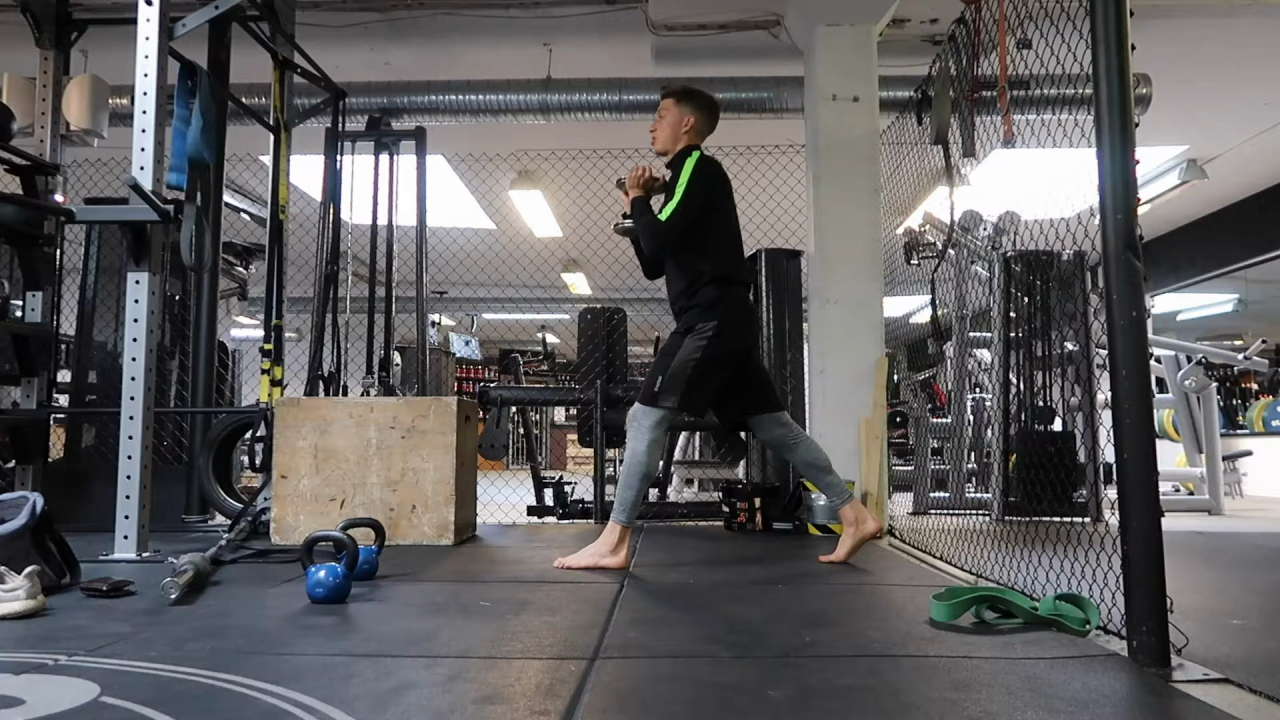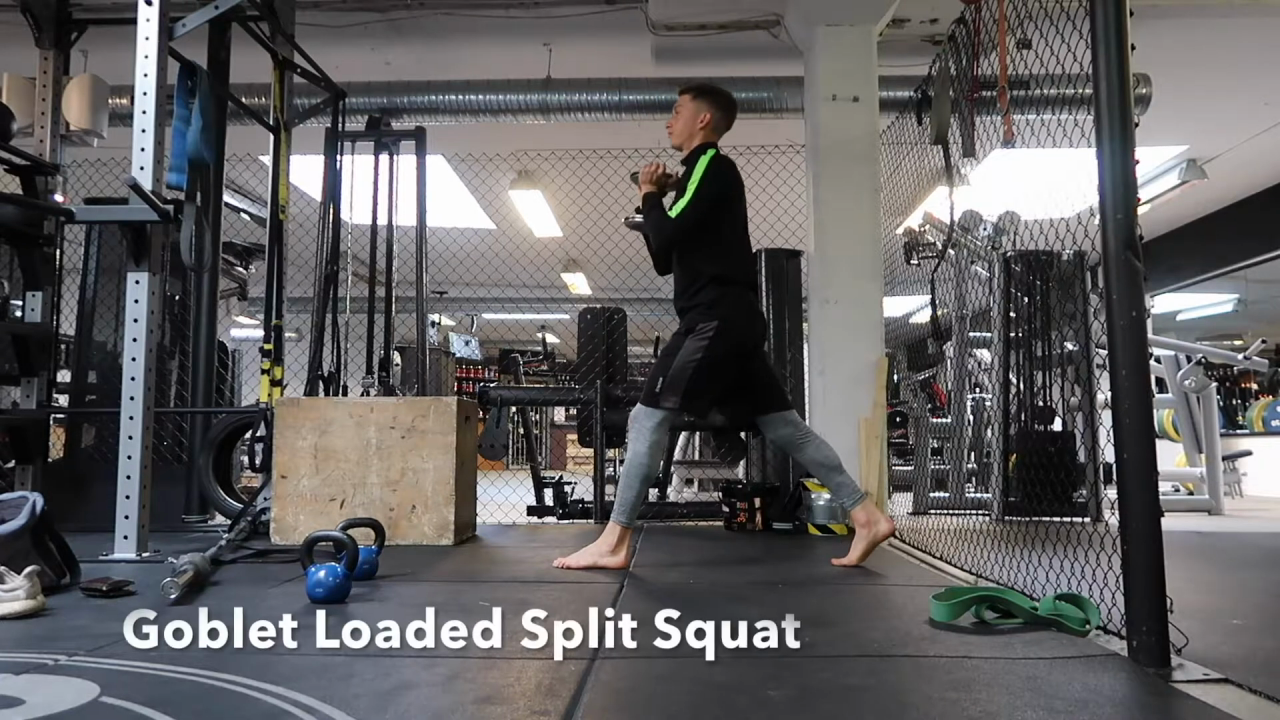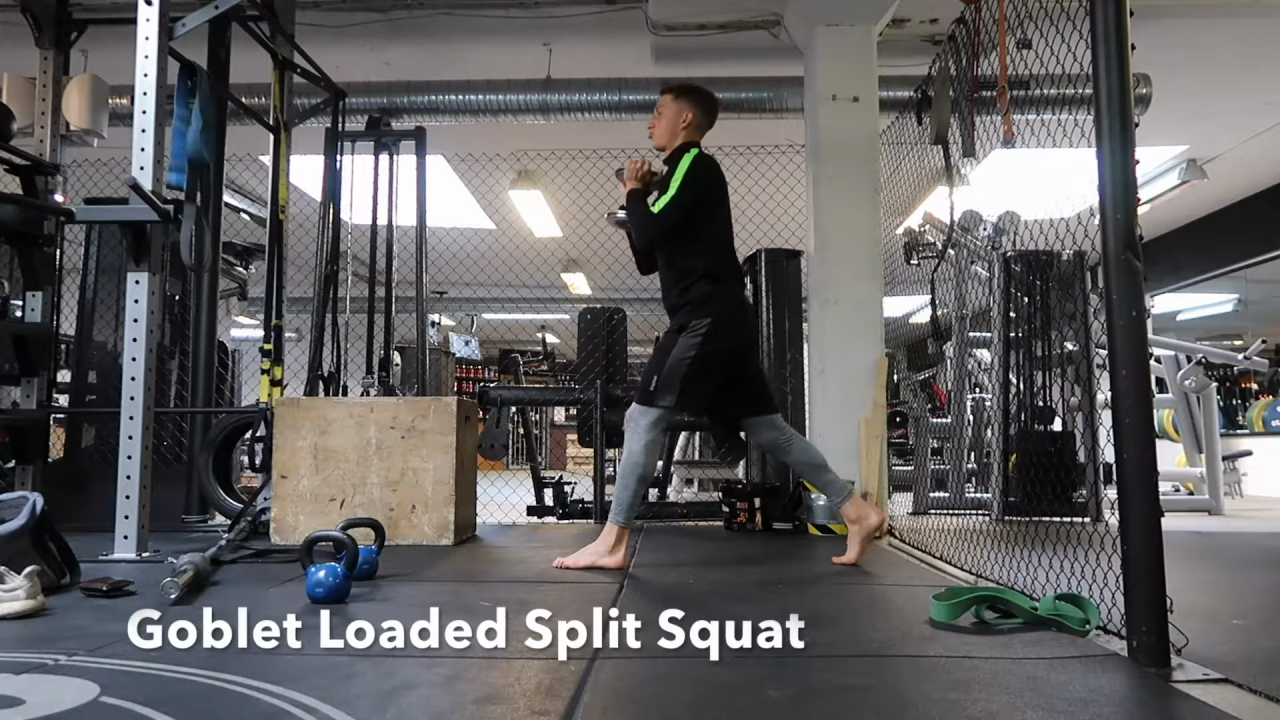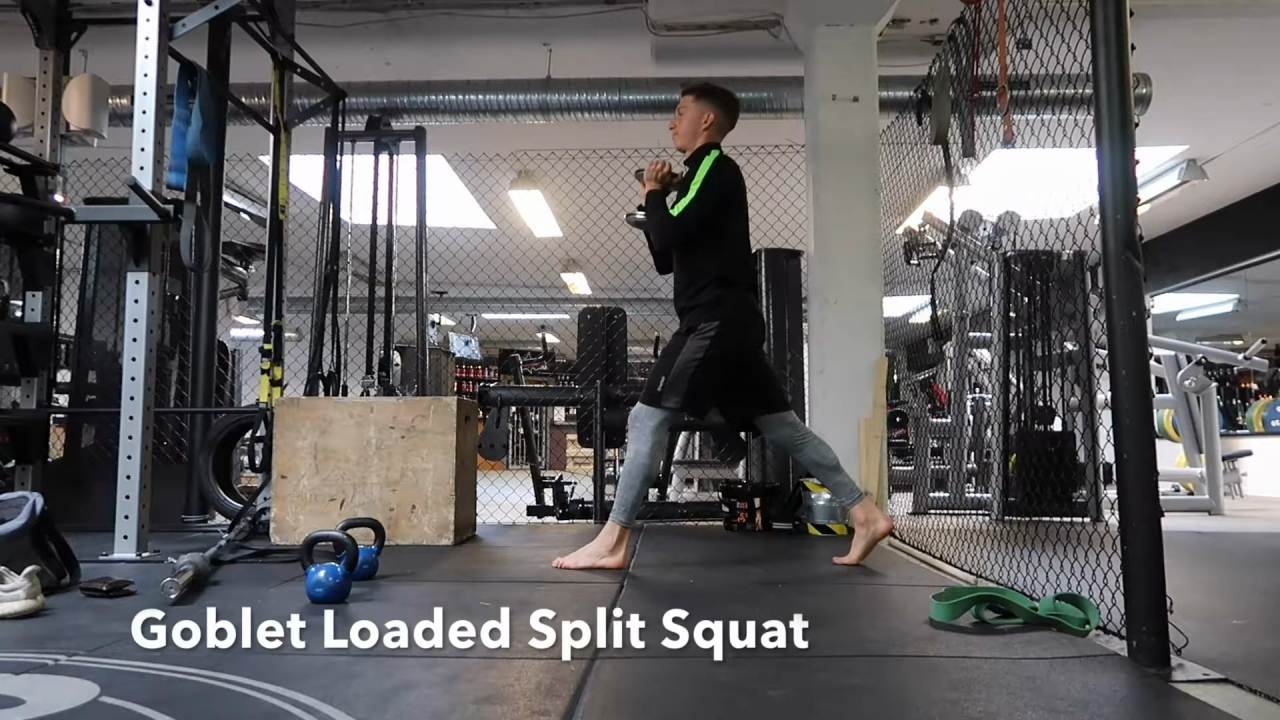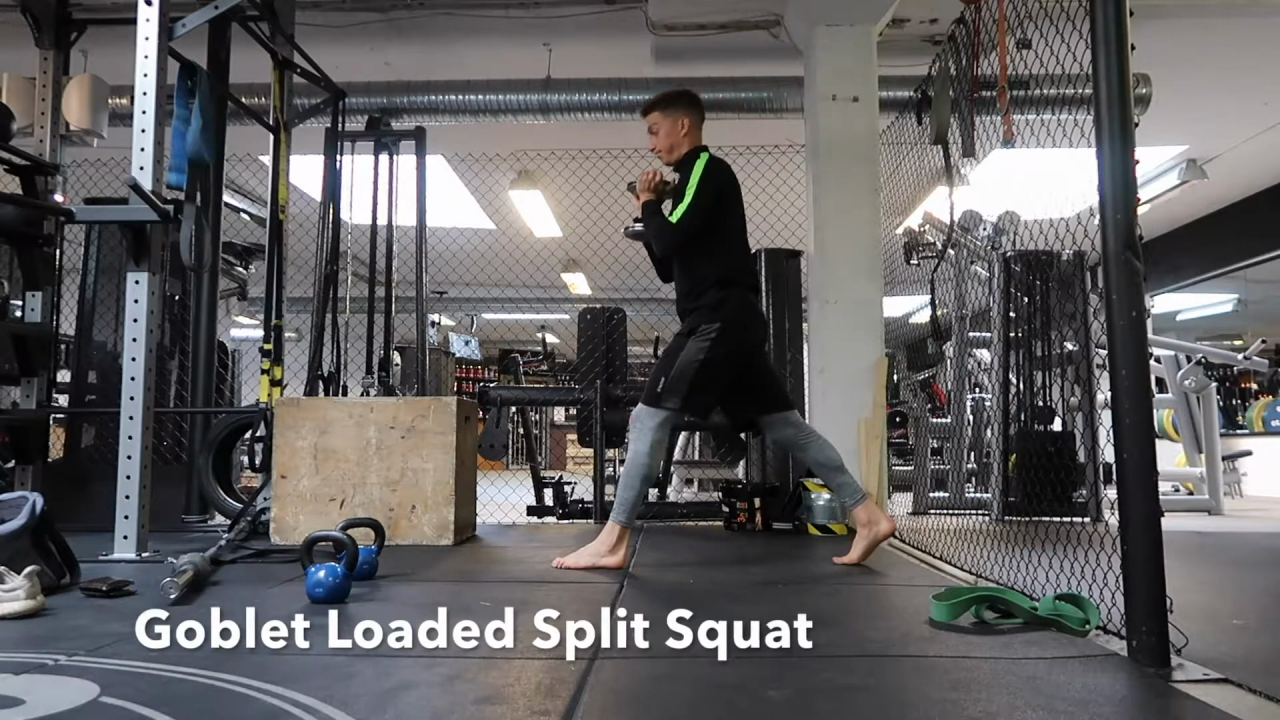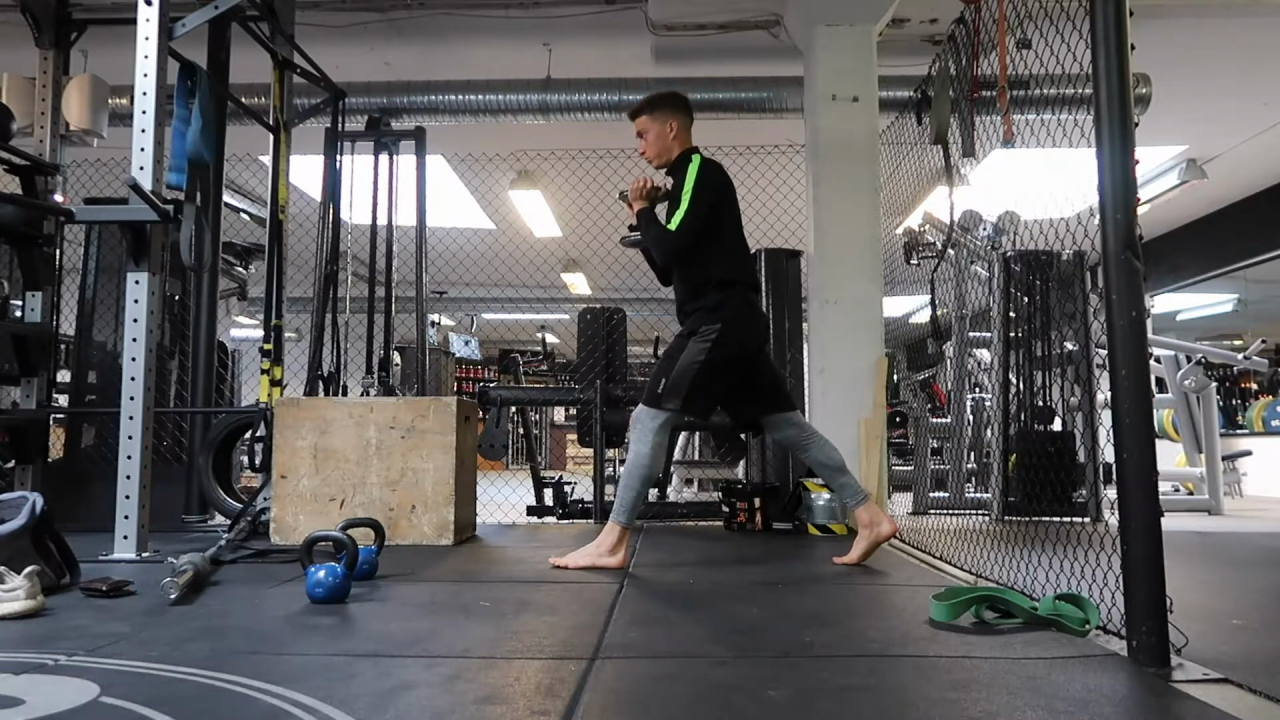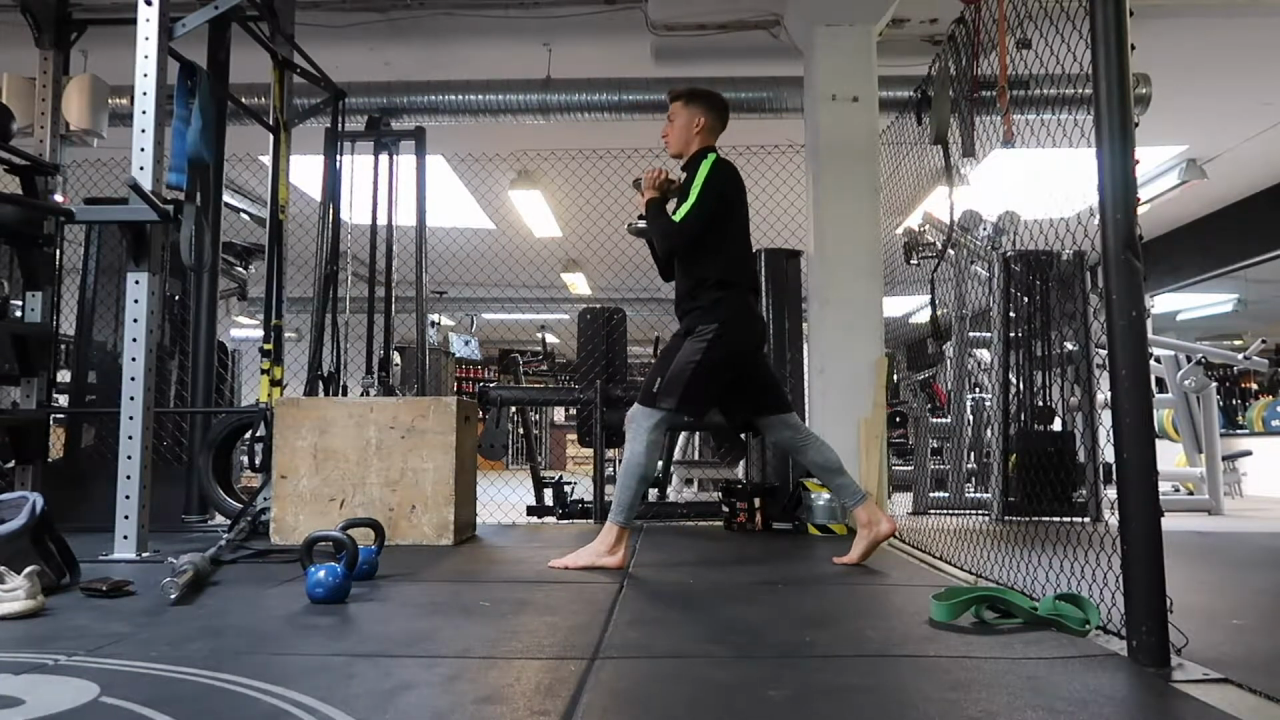
dt=0.7s
person 1, frame 1
left shoulder: (698, 168)
right shoulder: (688, 177)
left elbow: (659, 240)
right elbow: (654, 265)
left wrist: (639, 199)
right wrist: (637, 210)
left hip: (712, 319)
right hip: (723, 320)
left knee: (646, 417)
right knee: (773, 424)
left ankle: (614, 542)
right ankle: (855, 515)
person 1, frame 2
left shoulder: (711, 166)
right shoulder: (704, 174)
left elbow: (666, 238)
right elbow: (666, 261)
left wrist: (651, 197)
right wrist: (655, 202)
left hip: (716, 319)
right hip: (730, 320)
left knee: (648, 419)
right knee: (784, 425)
left ankle: (614, 544)
right ankle: (867, 517)
person 1, frame 3
left shoulder: (695, 165)
right shoulder: (684, 174)
left elbow: (650, 231)
right elbow: (647, 260)
left wrist: (635, 192)
right wrist: (637, 200)
left hip: (707, 317)
right hip: (720, 318)
left knee: (644, 417)
right knee: (768, 427)
left ankle: (613, 543)
right ankle: (857, 512)
person 1, frame 4
left shoulder: (715, 167)
right shoulder: (704, 175)
left elbow: (668, 235)
right elbow: (666, 258)
left wrist: (653, 193)
right wrist: (657, 199)
left hip: (717, 318)
right hip: (729, 319)
left knee: (648, 418)
right knee: (782, 425)
left ankle: (612, 543)
right ankle: (866, 515)
person 1, frame 5
left shoulder: (707, 170)
right shoulder: (695, 180)
left elbow: (669, 243)
right elbow: (668, 266)
left wrist: (649, 204)
right wrist: (651, 210)
left hip: (719, 319)
right hip: (732, 321)
left knee: (649, 418)
right knee: (787, 425)
left ankle: (613, 542)
right ankle: (868, 515)
person 1, frame 6
left shoulder: (700, 172)
right shoulder: (692, 180)
left elbow: (671, 250)
right elbow: (668, 270)
left wrist: (643, 212)
right wrist: (643, 219)
left hip: (720, 321)
right hip: (733, 321)
left knee: (650, 420)
right knee: (789, 426)
left ankle: (611, 544)
right ankle: (870, 517)
person 1, frame 7
left shoulder: (713, 171)
right shoulder: (704, 179)
left elbow: (673, 242)
right elbow: (670, 267)
left wrist: (653, 201)
right wrist: (655, 209)
left hip: (717, 322)
right hip: (731, 323)
left knee: (645, 419)
right knee: (784, 426)
left ankle: (611, 544)
right ankle: (868, 516)
